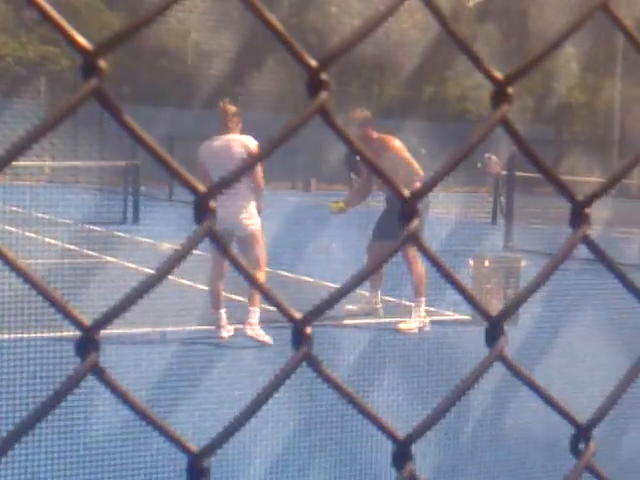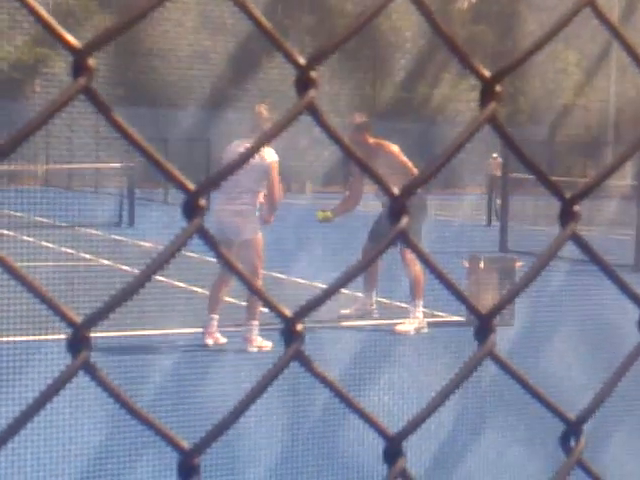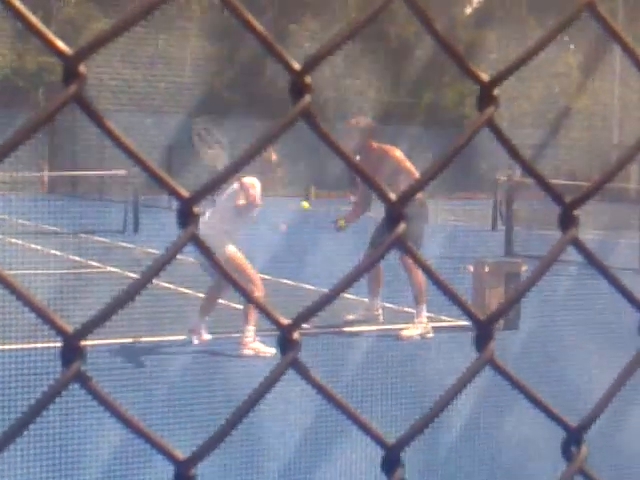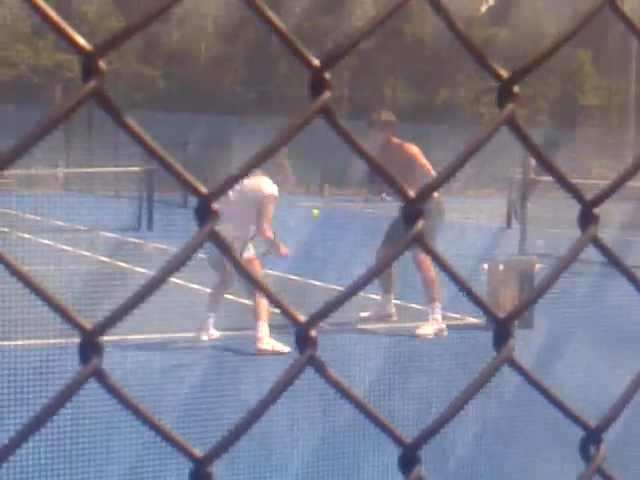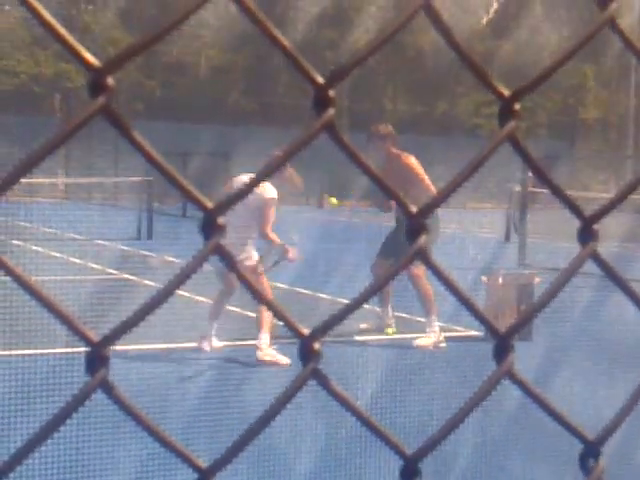
dt=1s
person 1, frame 1
left shoulder: (389, 144)
right shoulder: (365, 152)
left elbow: (418, 174)
right elbow: (364, 189)
right wrist: (345, 204)
right hip: (393, 202)
left knee: (410, 253)
right knee: (374, 250)
left ankle: (420, 314)
right ankle: (374, 302)
person 1, frame 2
left shoulder: (386, 149)
left elbow: (416, 177)
right elbow: (353, 198)
right wrist: (331, 213)
left hip: (411, 204)
left knee: (408, 254)
right knee: (368, 250)
left ankle: (417, 316)
right ankle: (368, 303)
person 1, frame 3
left shoulder: (389, 154)
right shoulder: (361, 164)
left elbow: (417, 181)
right elbow: (363, 203)
left wrist: (395, 194)
right wrist: (345, 220)
left hip: (413, 209)
left knee: (407, 259)
left ankle: (422, 321)
right ankle: (374, 309)
person 1, frame 4
left shoulder: (406, 150)
right shoulder: (381, 156)
left elbow: (432, 180)
right elbow: (376, 188)
left wrist: (411, 193)
right wrist: (380, 188)
left hip: (427, 207)
left knee: (420, 257)
right knee: (383, 254)
left ankle: (436, 319)
right ankle: (387, 307)
person 1, frame 5
left shoulder: (405, 161)
right shoulder: (384, 169)
left elbow: (431, 193)
right elbow: (386, 205)
left wrist: (405, 201)
right hip: (404, 222)
left knee: (415, 271)
right knee: (378, 268)
left ankle: (434, 330)
right ankle: (386, 319)
person 2, frame 1
left shoulder: (205, 148)
right shoulder: (248, 142)
left elbow: (204, 186)
right elbow: (258, 183)
right wrist: (256, 204)
left hip: (218, 212)
right hip: (243, 210)
left knee: (217, 269)
right knee: (258, 267)
left ankle: (222, 324)
right ankle: (252, 322)
person 2, frame 2
left shoulder: (232, 147)
right shoulder: (268, 155)
right elbow: (274, 198)
right wrist: (268, 214)
left hip: (221, 213)
right hip: (244, 218)
left knee: (225, 273)
right knee: (254, 276)
left ankle: (211, 330)
right ankle: (252, 336)
person 2, frame 3
left shoulder: (245, 182)
right shoulder: (252, 183)
right elbow: (241, 205)
left hip: (205, 237)
right hip: (217, 240)
left knee: (221, 284)
right knee: (255, 288)
left ankle: (198, 330)
right ankle: (249, 341)
person 2, frame 4
right shoulder: (269, 189)
left elbow: (217, 202)
right elbow: (263, 230)
right wrist: (276, 245)
right hip: (235, 242)
left knee: (225, 280)
right knee: (259, 291)
left ankle: (208, 328)
right ankle: (263, 338)
person 2, frame 5
left shoulder: (240, 179)
right shoulder: (269, 193)
right elbow: (265, 231)
right wrist: (283, 247)
left hip: (218, 244)
right hip: (239, 249)
left knee: (228, 290)
right knee: (266, 298)
left ankle: (209, 337)
right ankle: (264, 348)
